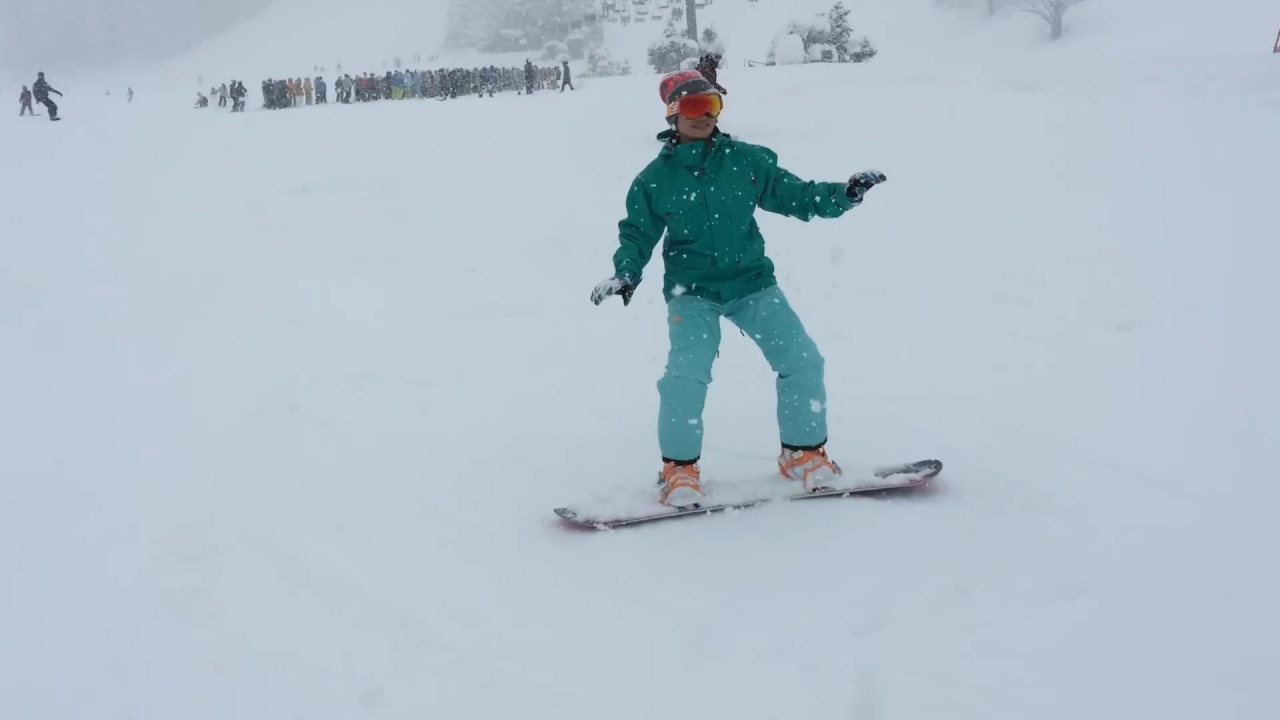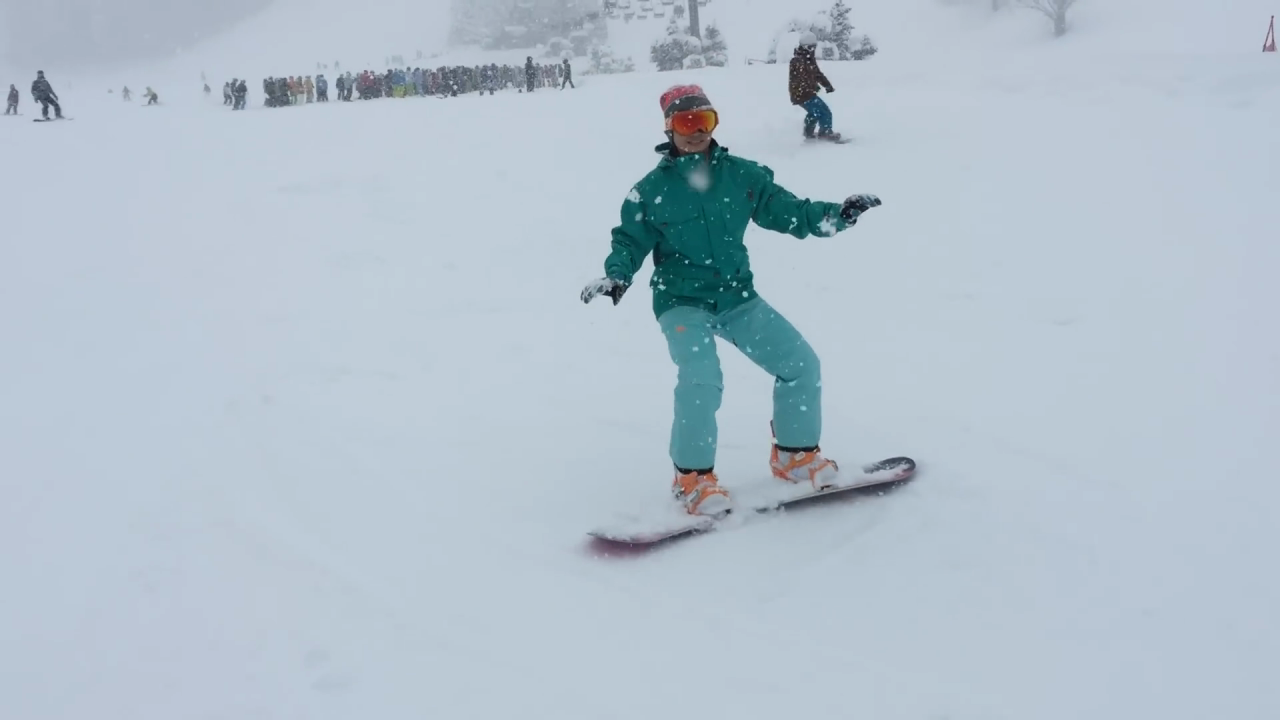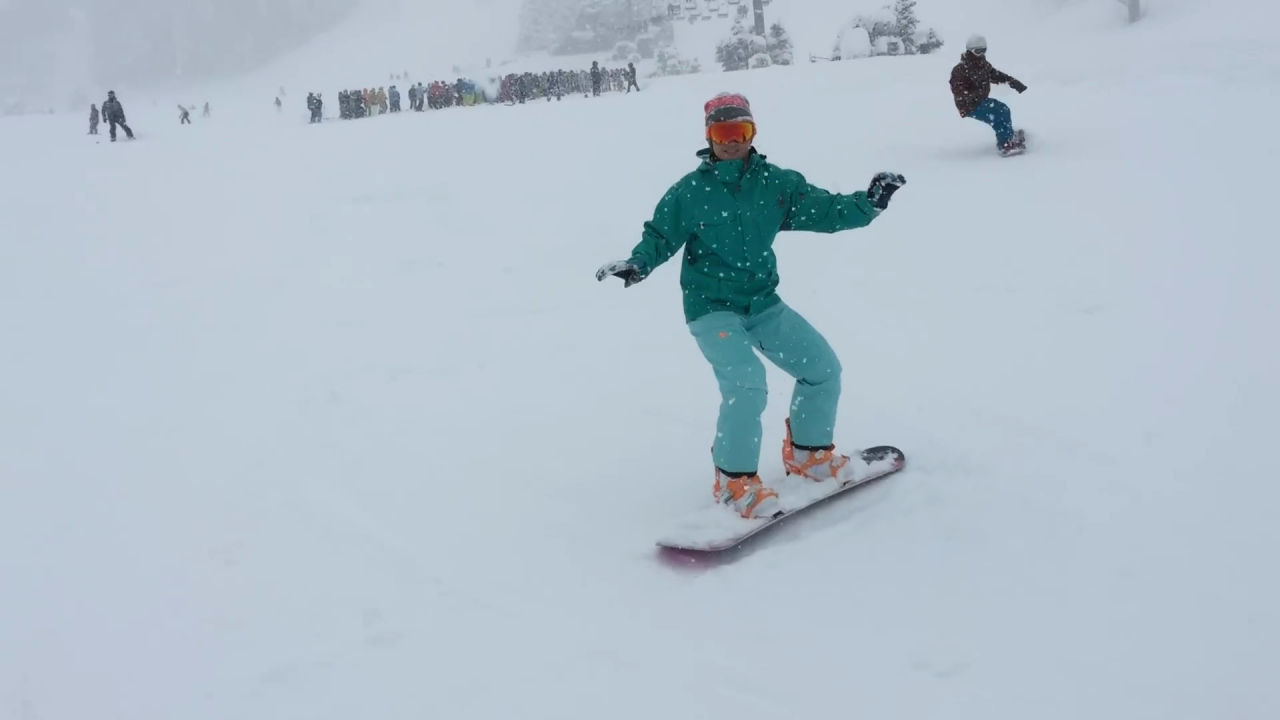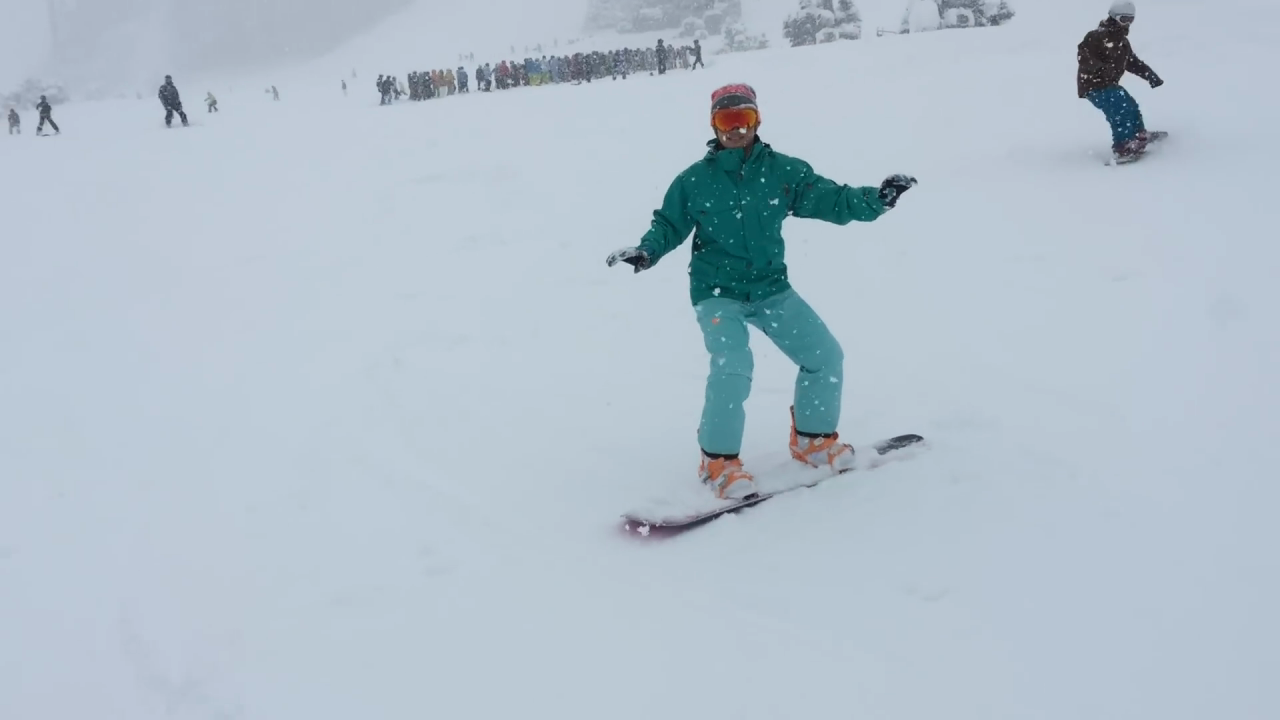
dt=0.5s
person 1, frame 1
left shoulder: (748, 160)
right shoulder: (654, 179)
left elbow: (796, 197)
right elbow: (637, 234)
left wrist: (845, 194)
right wrist: (626, 273)
left hip: (753, 282)
right hip: (692, 291)
left knee: (802, 359)
right knee: (686, 374)
left ankle: (803, 452)
right ankle: (678, 467)
person 1, frame 2
left shoulder: (744, 175)
right shoulder: (651, 190)
left elbow: (789, 213)
right elbow: (630, 241)
left wrist: (838, 214)
right wrist: (616, 276)
left hip: (738, 297)
right hip: (682, 303)
left knee: (800, 363)
right knee: (701, 380)
left ankle: (795, 454)
right ankle: (693, 477)
person 1, frame 3
left shoulder: (777, 183)
right shoulder: (688, 192)
left elbow: (825, 211)
right elbow: (660, 237)
left wrist: (870, 202)
right wrist: (637, 265)
left hip: (764, 303)
right hip: (711, 307)
left knee: (823, 367)
right knee: (746, 384)
left ankle: (809, 453)
right ankle: (736, 480)
person 1, frame 4
left shoulder: (784, 171)
right shoulder: (694, 180)
left elbow: (832, 201)
right elbow: (669, 225)
left wrist: (877, 199)
right wrist: (646, 251)
left hip: (772, 289)
right hip: (718, 293)
left knee: (824, 355)
right knee: (732, 368)
left ankle: (814, 439)
right ankle: (718, 461)
